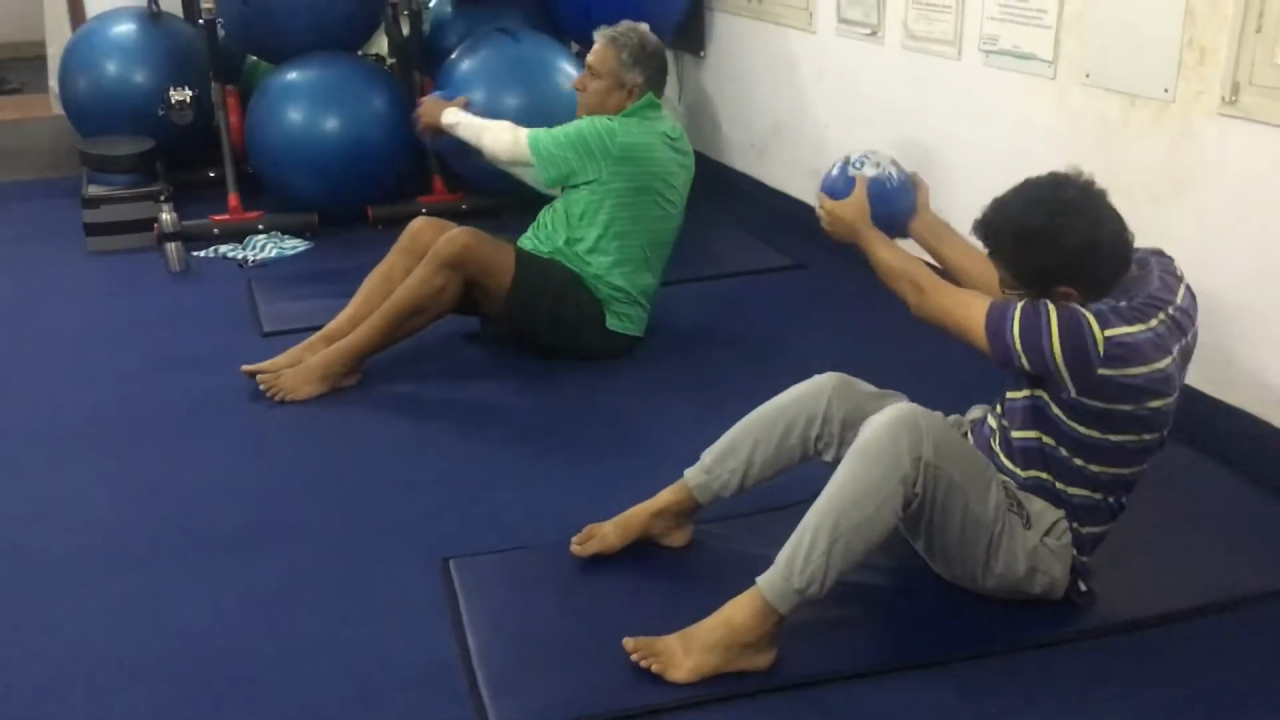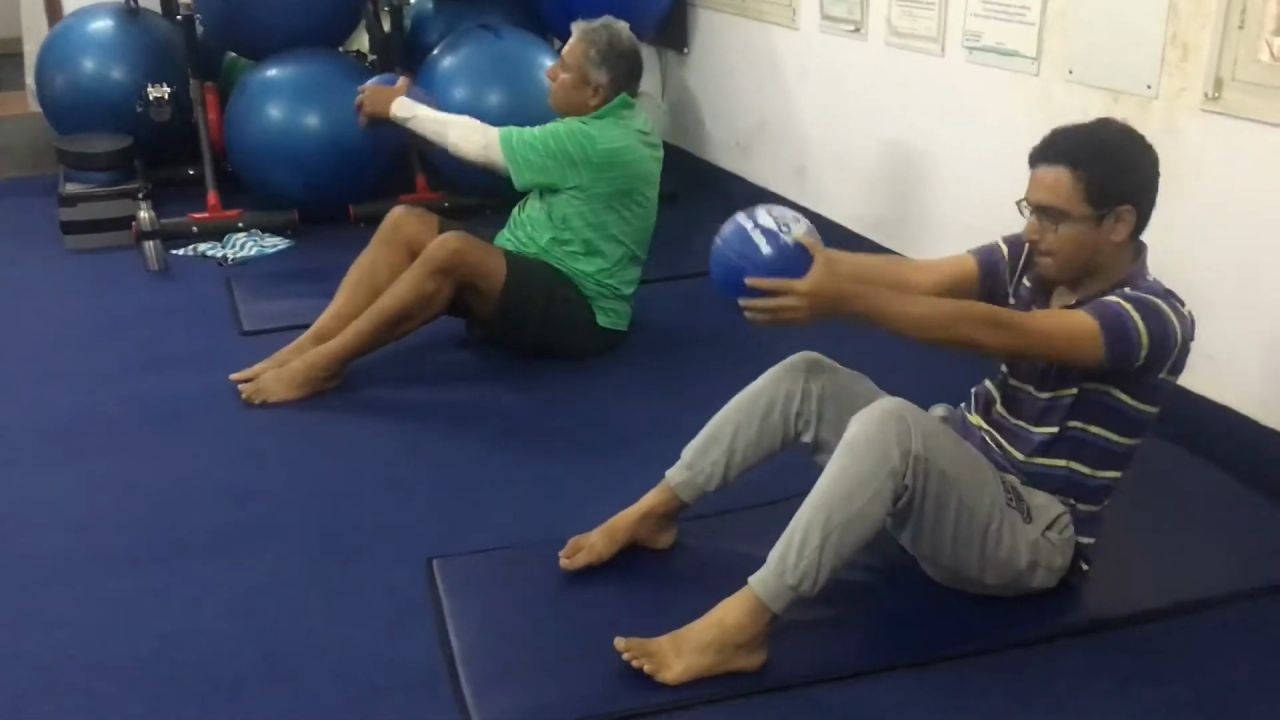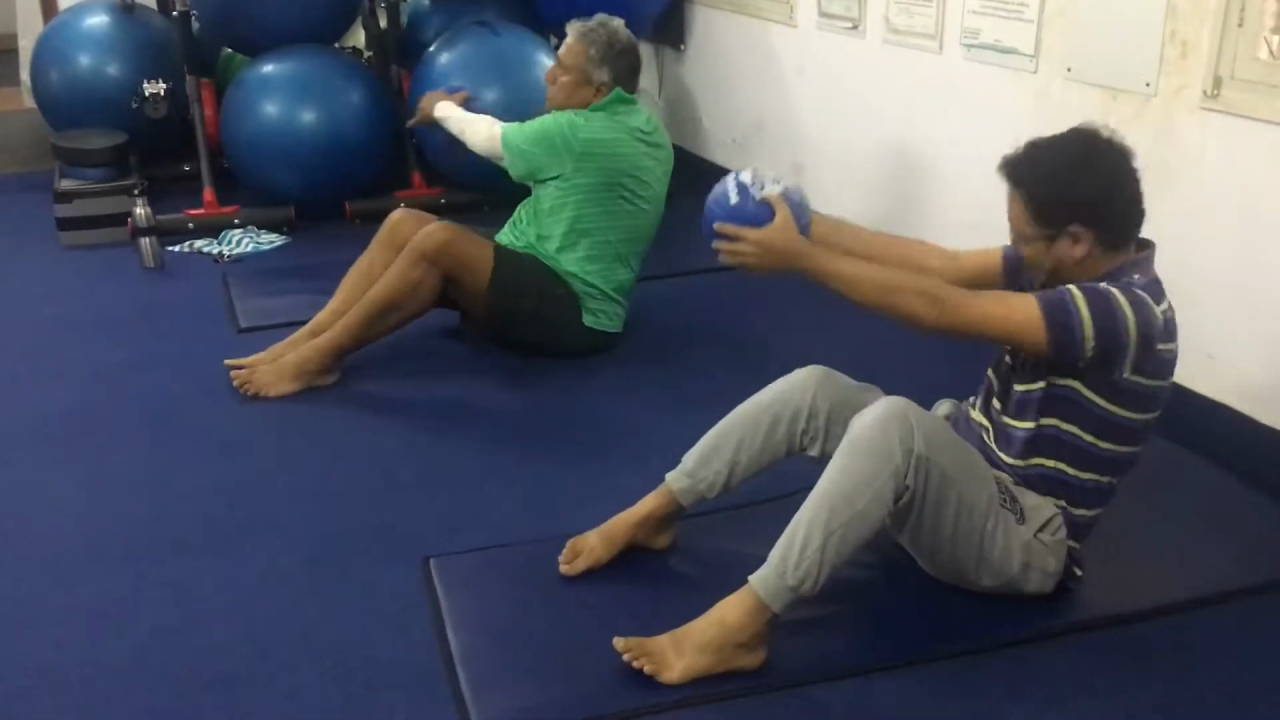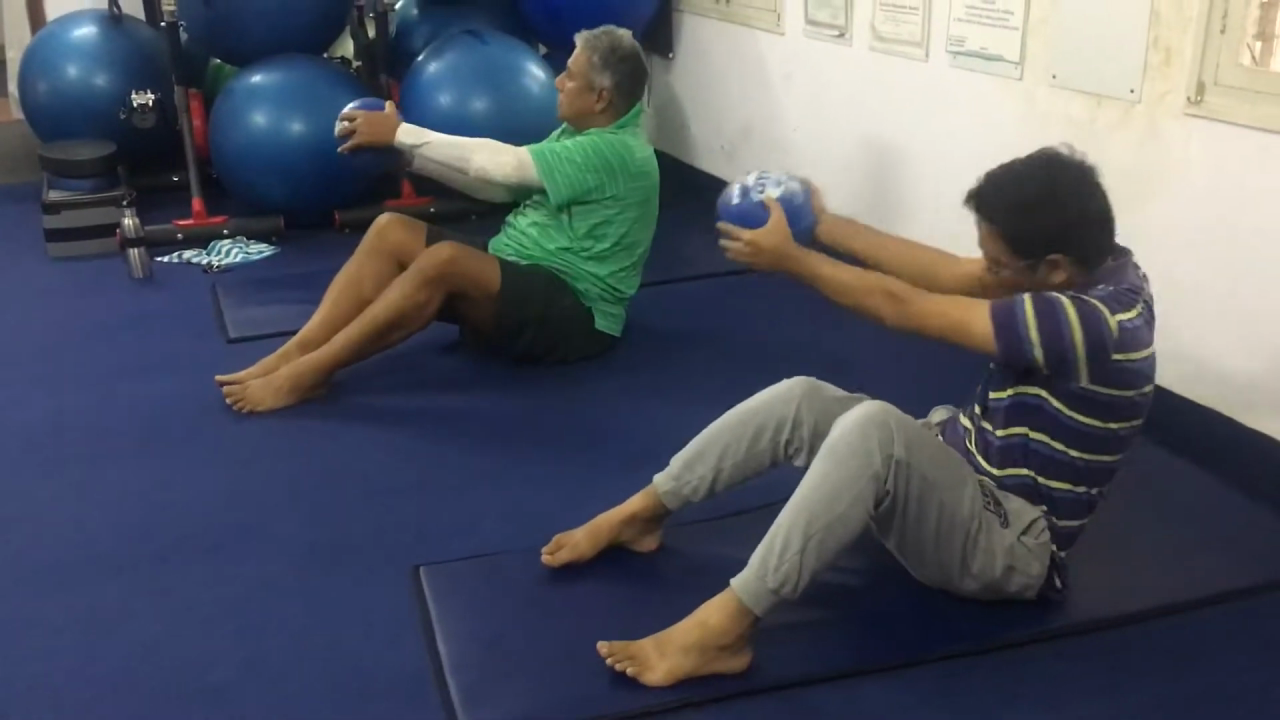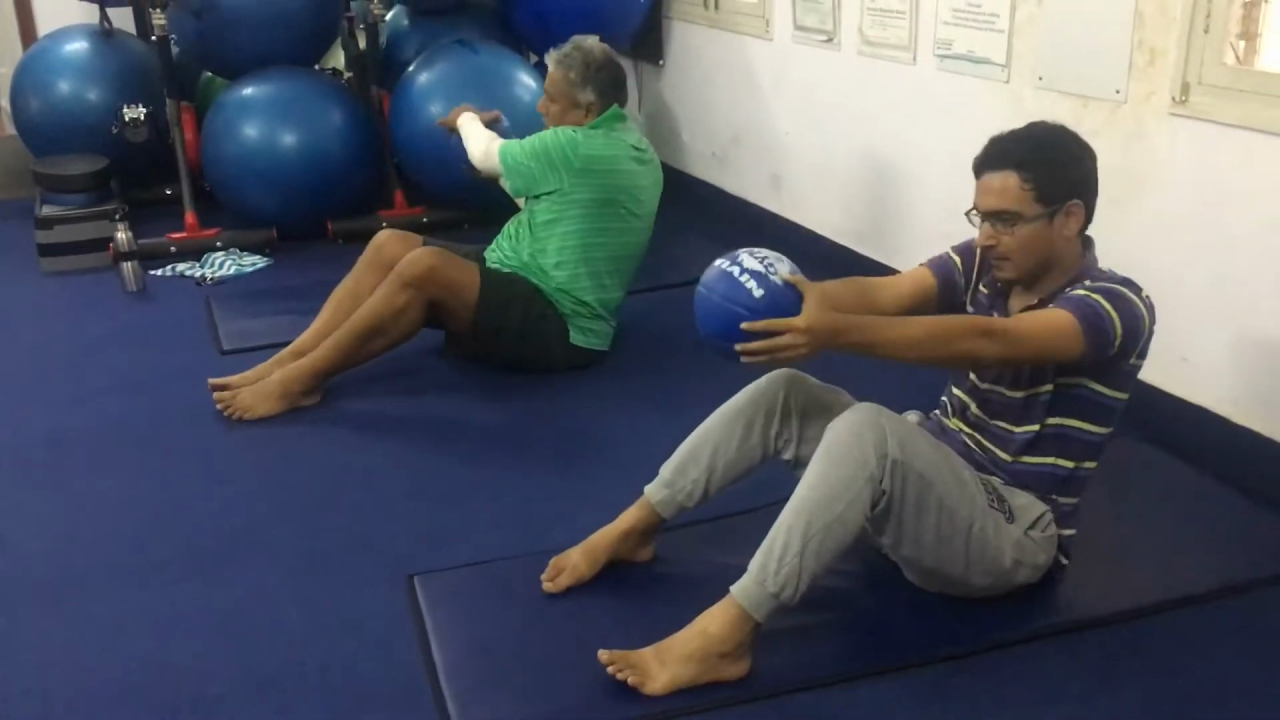
dt=0.5s
person 1, frame 1
left shoulder: (1081, 336)
right shoulder: (1151, 271)
left elbow: (929, 297)
right elbow: (1009, 298)
left wrist: (863, 229)
right wrist: (921, 219)
left hip: (1034, 544)
left knee: (902, 427)
right knee: (831, 395)
left ankle: (749, 626)
right ankle: (668, 509)
person 1, frame 2
left shoulder: (1155, 321)
right shoulder: (1032, 260)
left elbow: (990, 331)
right elbow: (920, 278)
left wrist: (842, 301)
right wrist: (807, 260)
left hip: (1026, 535)
right hip: (958, 468)
left knee: (890, 424)
right knee: (807, 377)
left ankle: (741, 625)
right ankle: (652, 513)
person 1, frame 3
left shoulder: (1118, 312)
right shoulder: (1105, 262)
left elbow: (936, 304)
right elbow: (956, 268)
left wrist: (798, 258)
right wrist: (808, 230)
left hip: (1025, 536)
right hip: (967, 462)
left knee: (892, 422)
right knee: (814, 389)
left ankle: (741, 624)
right ankle: (650, 515)
person 1, frame 4
left shoulder: (1080, 324)
right shoulder: (1101, 264)
left elbow: (904, 306)
right elbow: (954, 278)
left wrist: (788, 257)
right wrist: (826, 224)
left hip: (1009, 544)
right hip: (962, 468)
left knee: (873, 427)
right knee: (800, 400)
left ankle: (722, 628)
right ankle: (638, 515)
person 1, frame 5
left shoulder: (1118, 308)
right shoulder: (986, 266)
left elbow: (987, 341)
right elbow: (883, 296)
left wrist: (835, 330)
right wrist: (795, 298)
left hip: (1009, 534)
right hip: (935, 473)
left knee: (867, 430)
right knee: (783, 394)
left ankle: (724, 635)
right ankle: (630, 529)
person 2, frame 1
left shoulder: (610, 138)
right shoulder: (656, 131)
left elbow: (514, 145)
right elbow: (559, 177)
left wrist: (449, 116)
left hip: (594, 315)
right hip: (565, 281)
left knee: (461, 246)
right knee: (424, 232)
left ankle: (340, 363)
right ankle: (323, 344)
person 2, frame 2
left shoulder: (590, 142)
right shoulder: (611, 121)
left elbow: (483, 145)
right elbow: (510, 154)
left wrist: (398, 107)
right wrist: (416, 117)
left hip: (577, 313)
left knee: (452, 251)
right knee: (404, 224)
left ankle: (322, 365)
right ankle: (311, 345)
person 2, frame 3
left shoulder: (578, 133)
right shoulder: (637, 123)
left elbow: (490, 139)
left wrist: (441, 107)
left hip: (574, 312)
right hip: (545, 276)
left knee: (439, 241)
right knee: (403, 226)
left ankle: (317, 360)
right ankle: (307, 340)
person 2, frame 4
left shoulder: (614, 153)
right shoulder: (584, 134)
left elbow: (502, 165)
right elbow: (504, 187)
left wrist: (401, 134)
right wrist: (408, 155)
left hip: (573, 315)
left knee: (444, 261)
right knee: (390, 232)
left ankle: (310, 373)
right ankle: (295, 353)
person 2, frame 5
left shoulder: (574, 149)
right shoulder: (630, 147)
left elbow: (488, 156)
left wrist: (468, 120)
right wrist: (503, 173)
left hip: (556, 326)
right hip: (535, 294)
left knee: (424, 265)
right knee: (389, 245)
left ankle: (299, 382)
right ankle: (289, 360)
